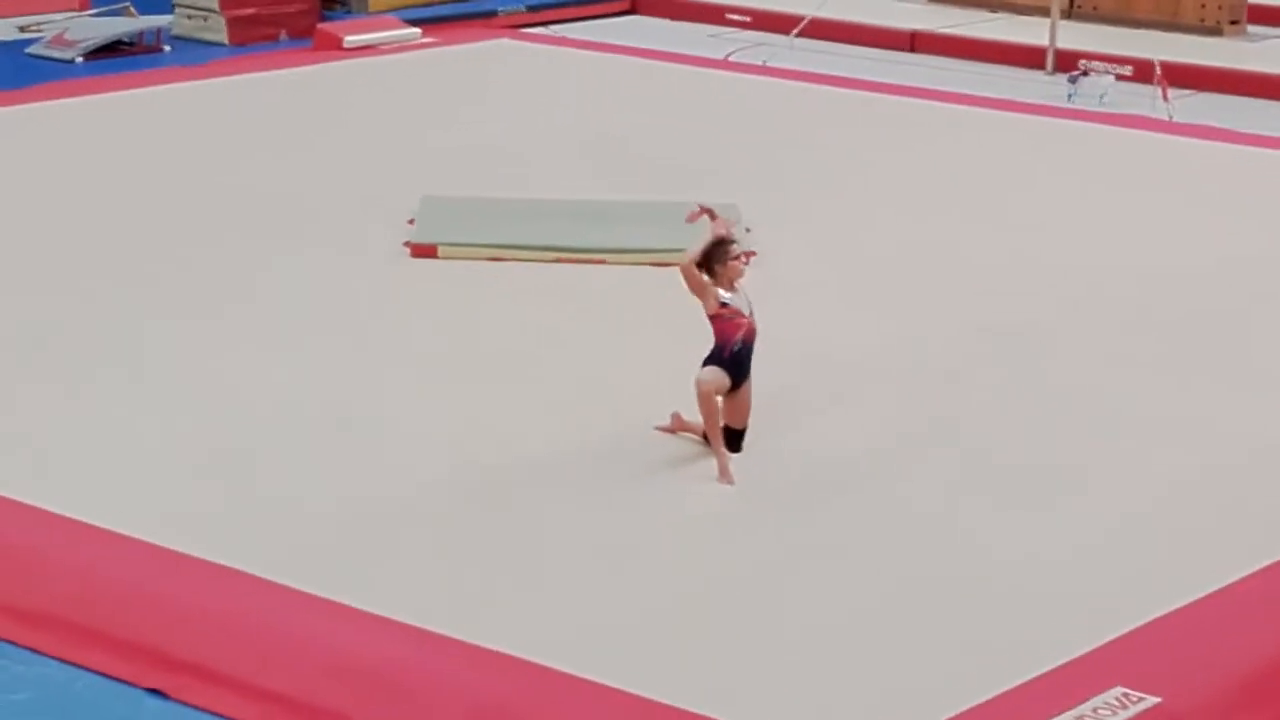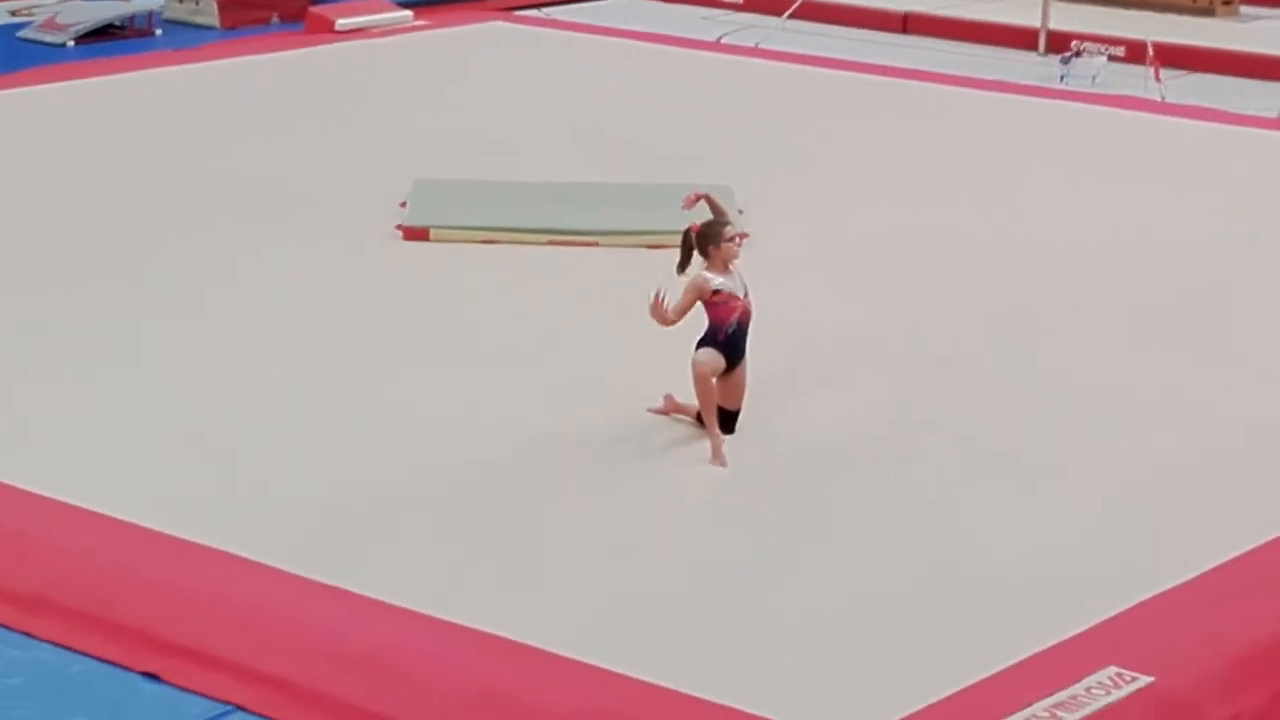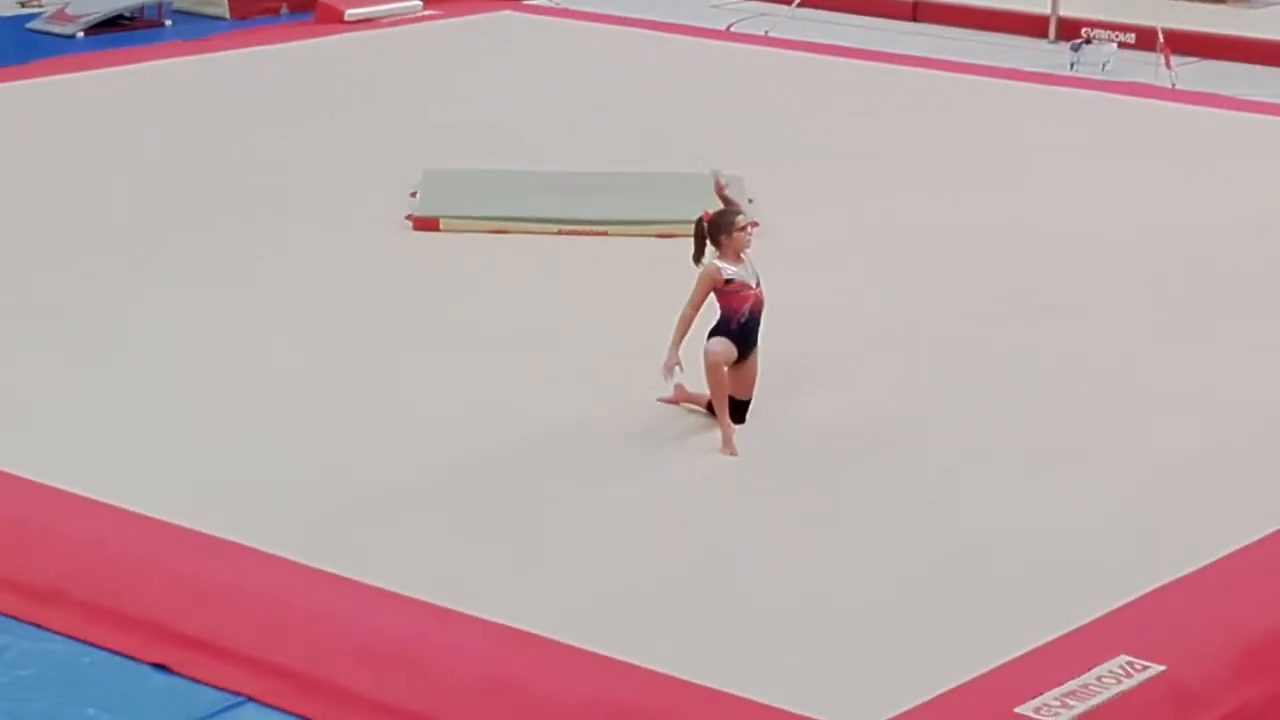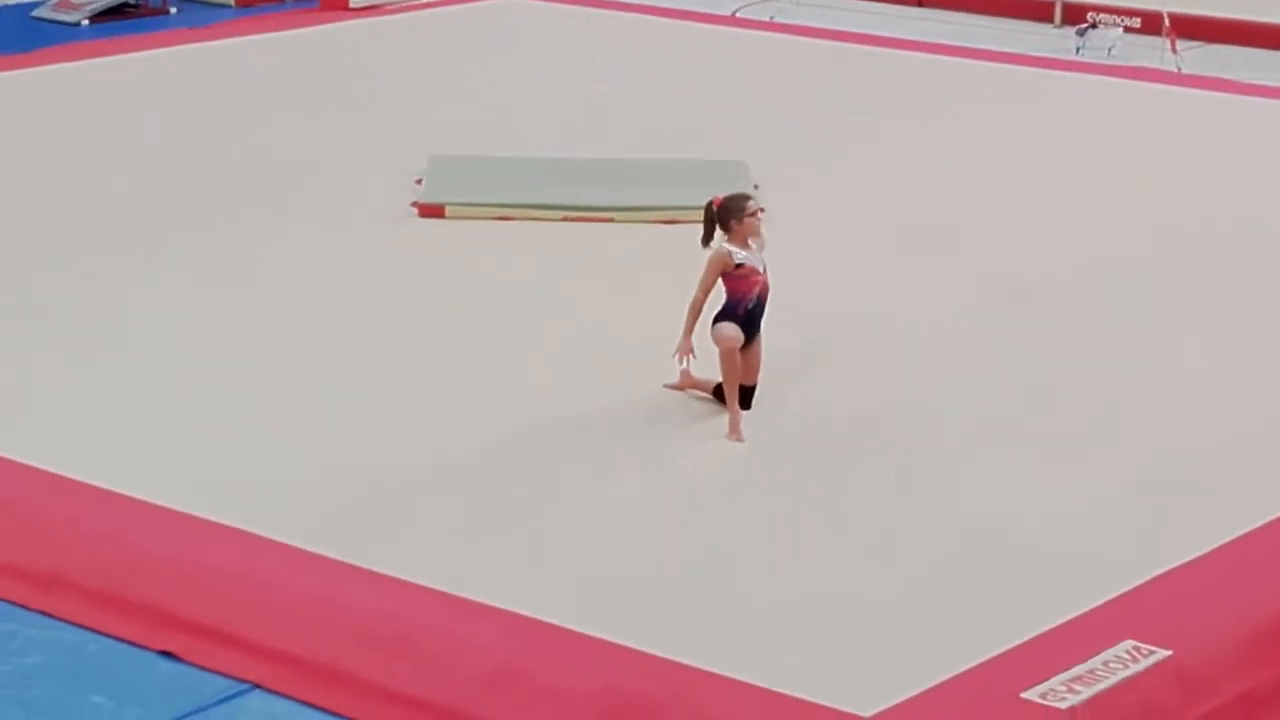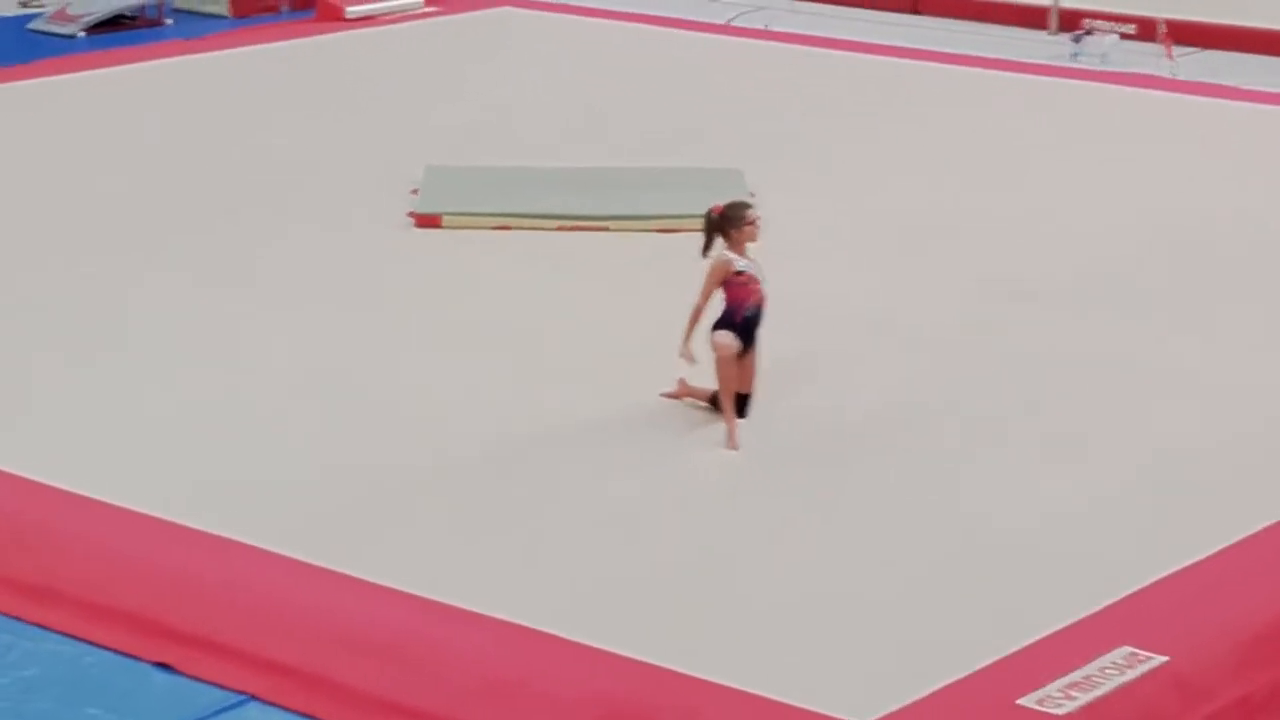
dt=0.3s
person 1, frame 1
left shoulder: (735, 284)
right shoulder: (710, 294)
left elbow: (725, 239)
right elbow: (686, 263)
left wrist: (711, 214)
right wrist: (711, 234)
left hip: (742, 367)
right hip: (720, 364)
left knee: (734, 441)
right knee: (704, 384)
left ankle: (682, 423)
right ankle: (720, 455)
person 1, frame 2
left shoulder: (730, 267)
right shoulder: (702, 281)
left elbow: (724, 222)
right elbow: (673, 317)
left wrist: (706, 197)
right wrist: (658, 314)
left hip: (737, 349)
right hip: (715, 345)
left knee: (727, 422)
right knee: (701, 365)
left ankle: (676, 406)
right ankle: (715, 438)
person 1, frame 3
left shoulder: (743, 257)
right shoulder: (714, 270)
left elbow: (736, 214)
right elbow: (691, 309)
left wrist: (722, 194)
right wrist: (674, 349)
left hip: (749, 339)
right hip: (726, 335)
left knee: (739, 413)
right knee: (713, 356)
left ankle: (685, 395)
right ankle: (725, 427)
person 1, frame 4
left shoulder: (752, 246)
right shoulder: (724, 253)
right elbow: (700, 295)
right wrist: (686, 337)
left hip: (752, 325)
right hip: (730, 320)
left knee: (744, 398)
right knee: (729, 341)
left ankle: (690, 380)
right ankle: (733, 415)
person 1, frame 5
left shoulder: (747, 258)
right shoulder: (724, 261)
right elbow: (701, 302)
right wrist: (685, 343)
left hip: (748, 332)
right hip: (728, 328)
left knee: (740, 406)
right knee: (725, 349)
left ankle: (687, 389)
right ankle: (729, 422)
